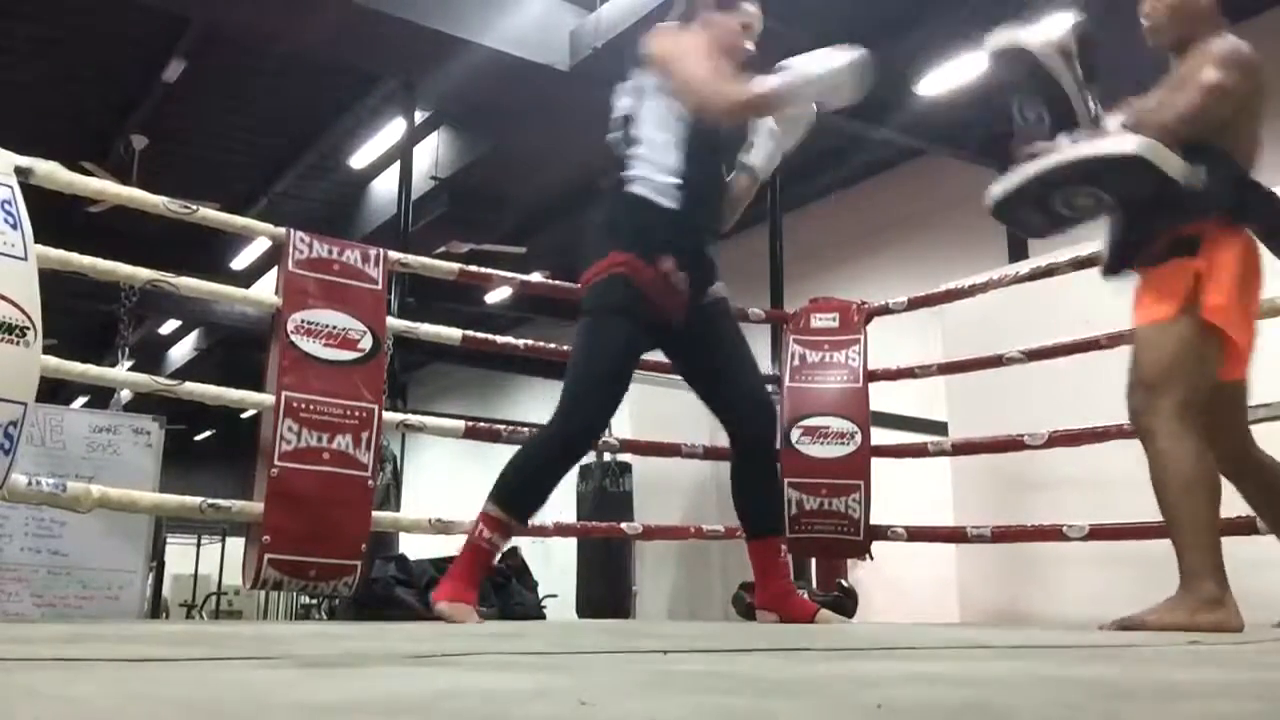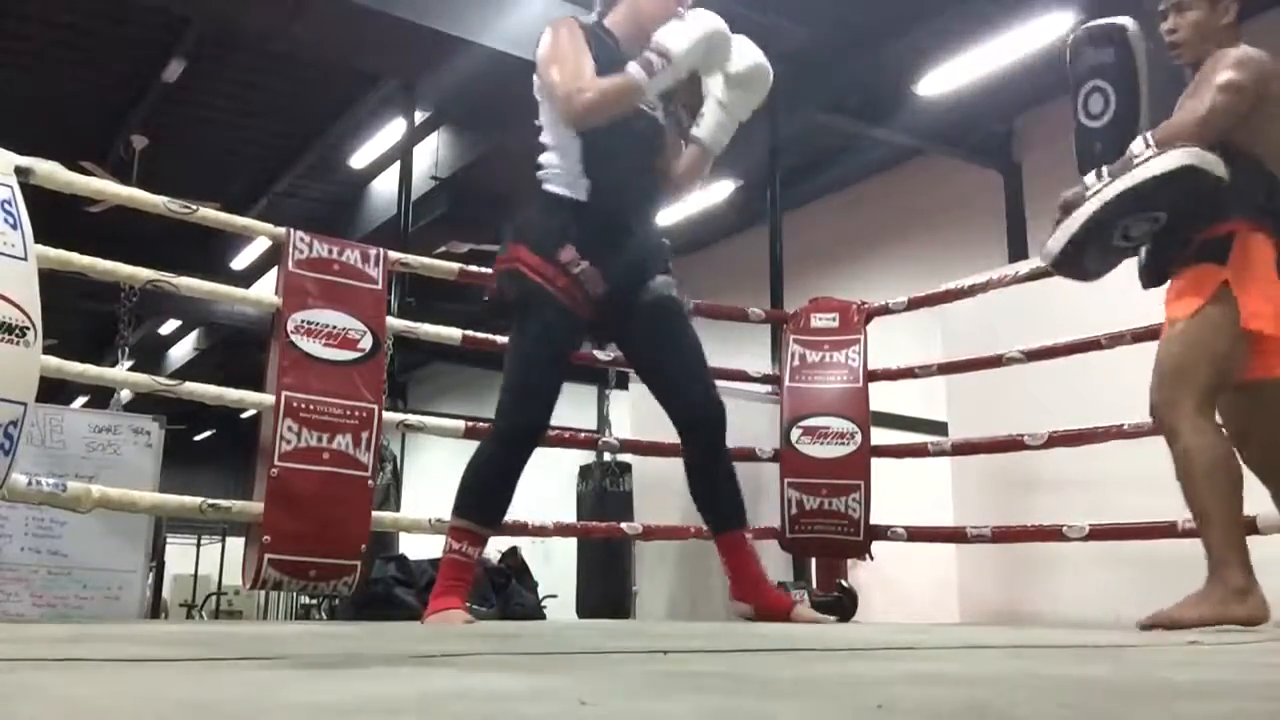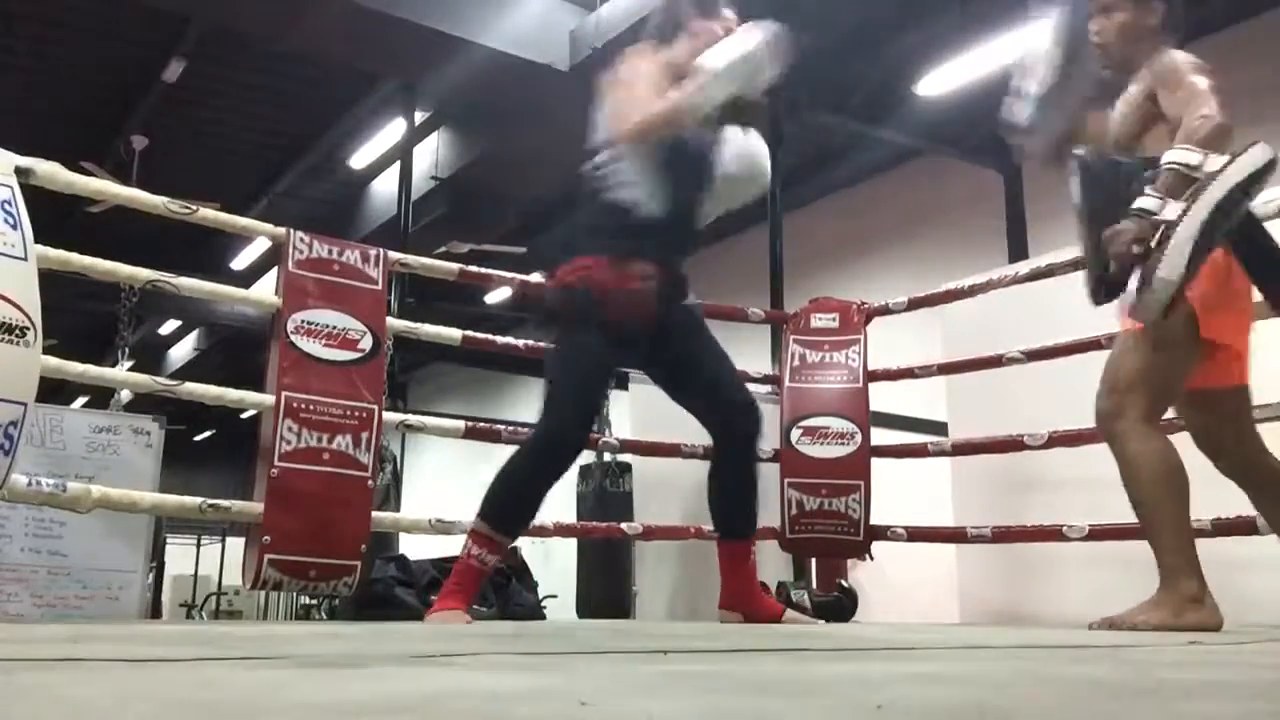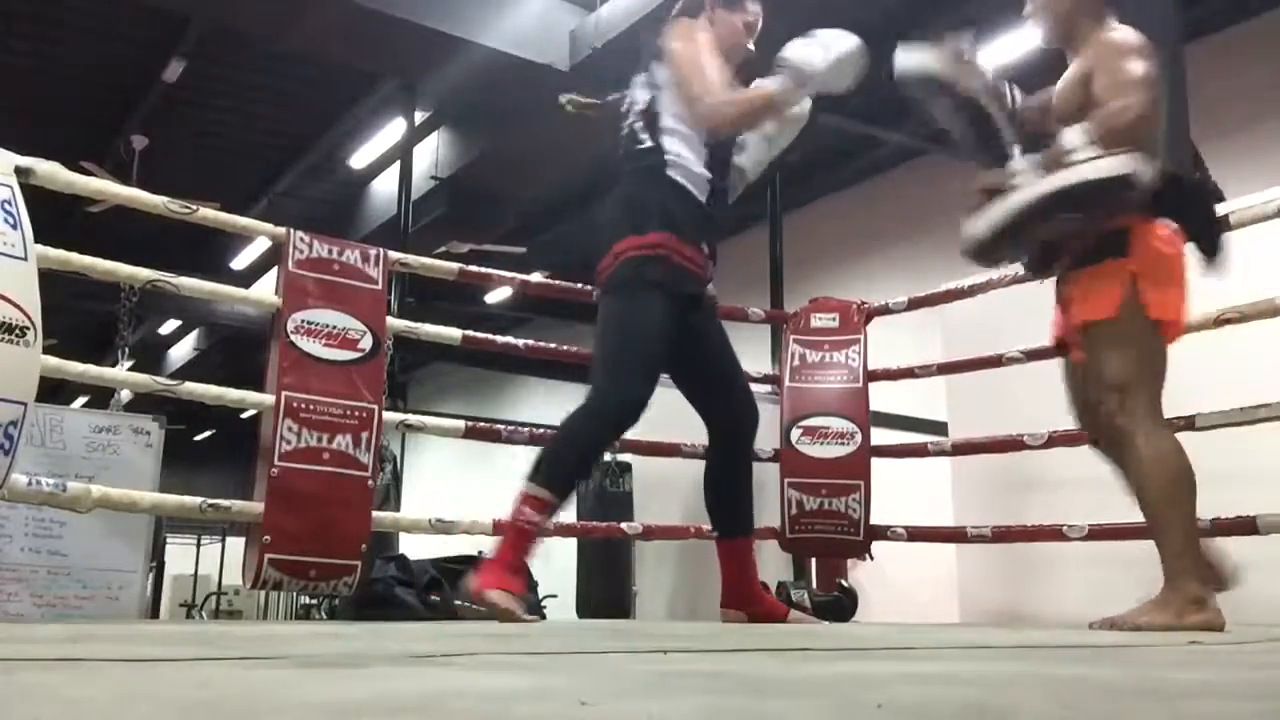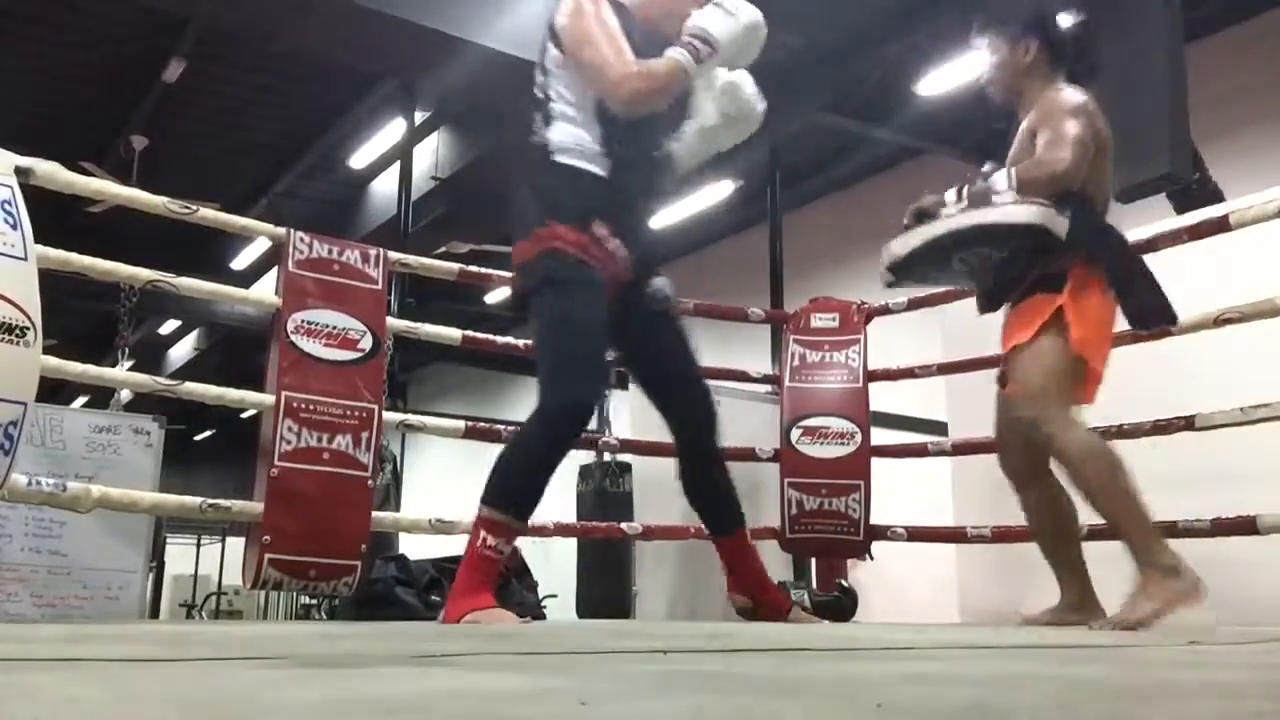
dt=0.3s
person 1, frame 1
left shoulder: (1225, 55)
right shoulder: (1183, 78)
left elbow: (1168, 123)
left hip: (1201, 256)
right hip: (1182, 263)
left knee: (1159, 409)
right knee: (1227, 442)
left ankle: (1203, 596)
person 1, frame 2
right shoulder: (1214, 87)
left elbow: (1187, 135)
right elbow: (1172, 172)
left wrist: (1099, 186)
right hip: (1221, 266)
left knee: (1178, 405)
person 1, frame 3
left shoulder: (1173, 69)
right shoulder: (1127, 103)
left elbow: (1209, 127)
left wrist: (1151, 214)
left hip: (1189, 278)
right hip: (1174, 283)
left knee: (1123, 411)
left ankle: (1183, 593)
person 1, frame 4
right shoulder: (1082, 68)
left elbow: (1130, 114)
right elbow: (1032, 117)
left wrist: (1044, 168)
left hip: (1122, 249)
right hip: (1091, 259)
left knee: (1130, 414)
right knee: (1100, 421)
left ankle: (1187, 593)
right ankle: (1199, 562)
person 1, frame 5
left shoulder: (1065, 105)
right shoulder: (1040, 117)
left elbow: (1061, 170)
left wrist: (960, 199)
left hip: (1064, 293)
right hip: (1038, 301)
left knee: (1044, 419)
right knee: (1018, 453)
left ankle: (1162, 568)
right ankle: (1078, 599)
person 2, frame 1
left shoulder: (698, 118)
left elbow: (718, 215)
right elbow: (726, 103)
left wrist: (769, 150)
right wrist: (805, 79)
left hip: (686, 277)
right hip: (633, 267)
left knee: (755, 420)
right knee: (576, 424)
left ankle: (779, 600)
right ankle: (457, 583)
person 2, frame 2
left shoulder: (653, 83)
left elbow: (673, 184)
right elbow: (583, 105)
left wrist: (723, 112)
right wrist: (665, 60)
left hip: (634, 265)
right hip: (560, 259)
left knee: (703, 415)
right knee: (520, 423)
left ankle: (753, 590)
right ankle: (448, 594)
person 2, frame 3
left shoulder: (687, 124)
right shoulder: (647, 61)
right elbow: (636, 129)
left wrist: (723, 184)
right wrist: (712, 80)
left hip: (657, 292)
right hip: (603, 275)
left knee: (737, 418)
right knee: (562, 435)
left ankle: (743, 598)
right ankle: (453, 597)
person 2, frame 4
left shoulder: (686, 72)
right elbow: (722, 115)
left wrist: (765, 138)
right wrist: (799, 72)
left hip: (684, 259)
right hip: (653, 247)
left knee: (735, 416)
right knee: (621, 397)
left ankle: (744, 597)
right ankle: (501, 569)
person 2, frame 5
left shoulder: (659, 58)
right elbow: (626, 91)
left wrist: (703, 134)
left hip: (626, 251)
right hip: (570, 234)
left knee: (695, 415)
right knee: (569, 402)
left ankle: (753, 587)
right ankle: (470, 592)
